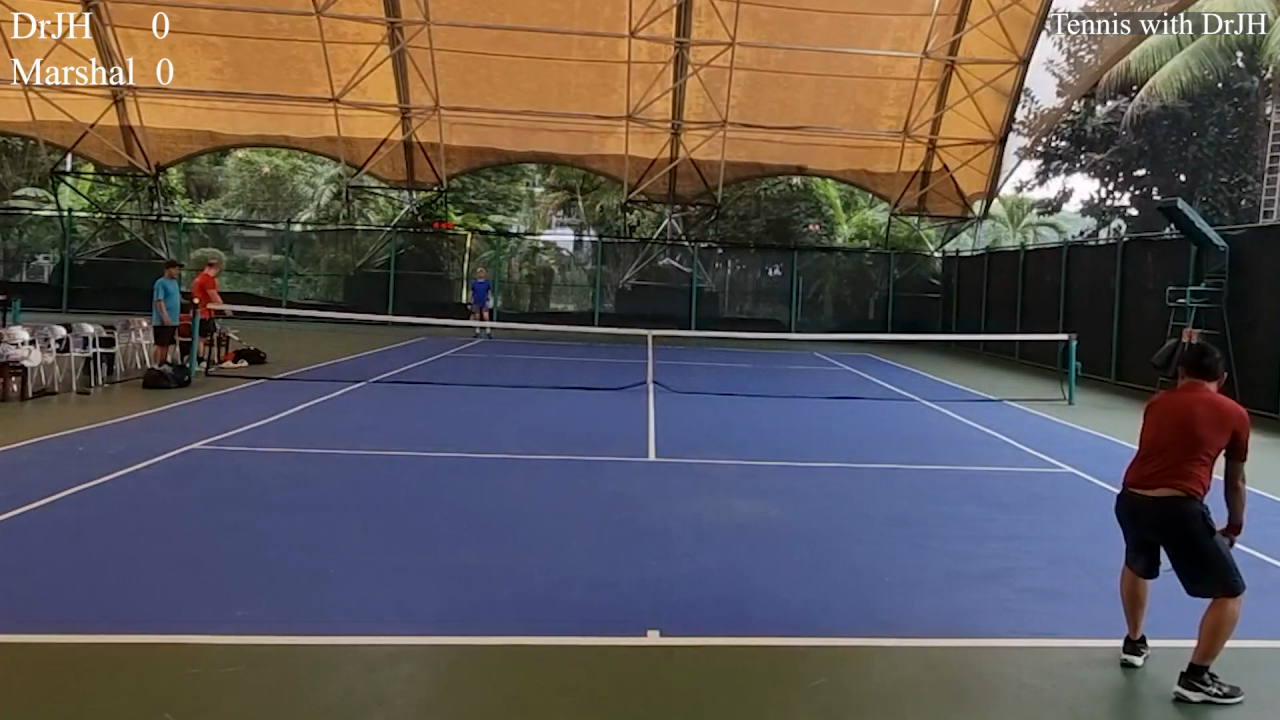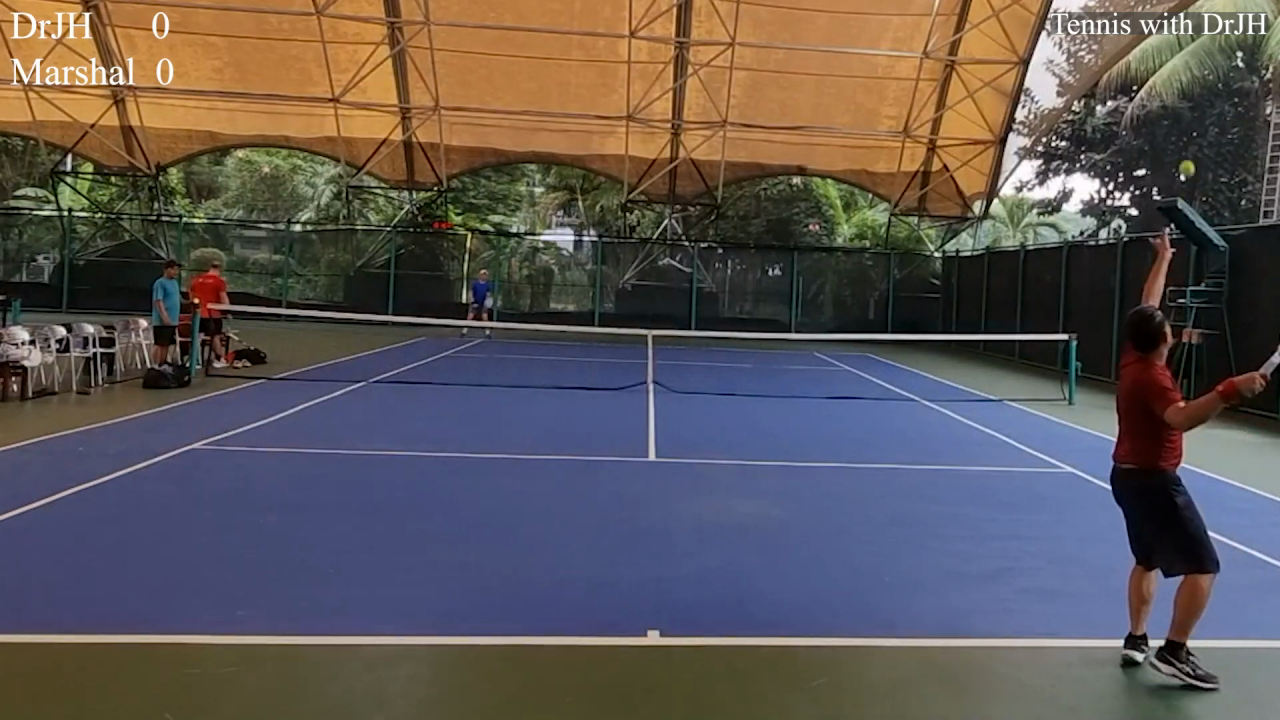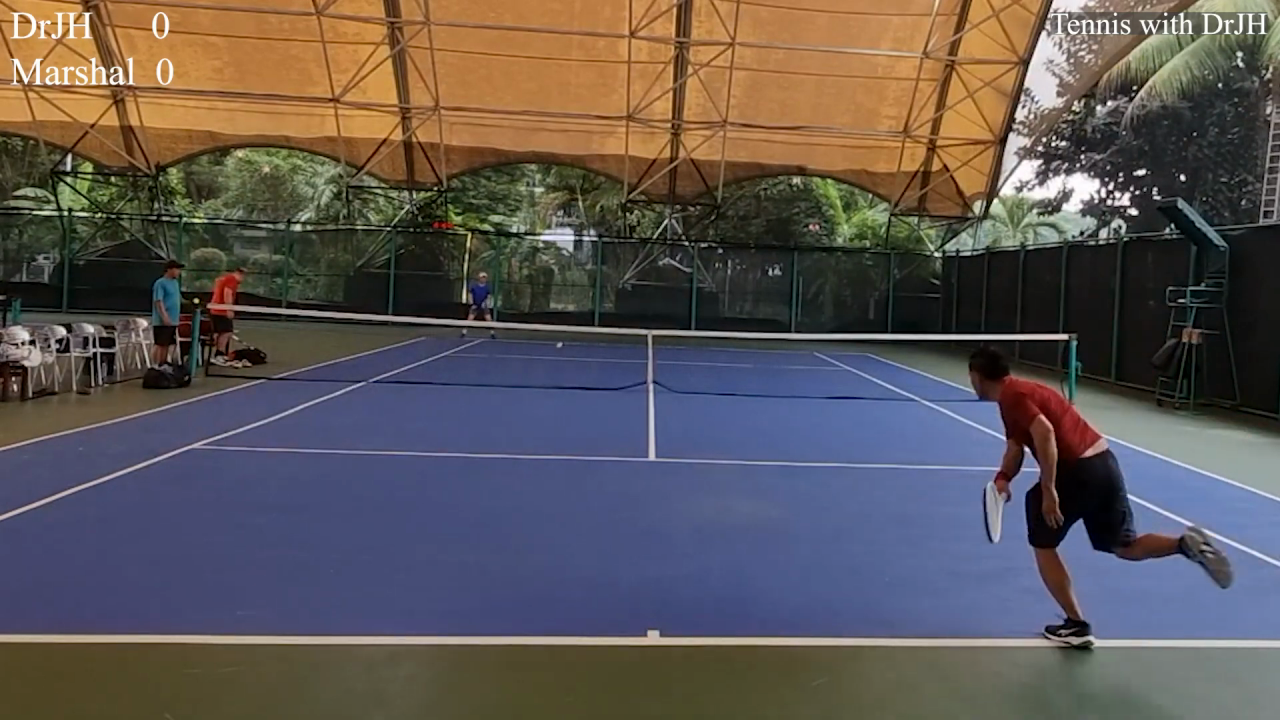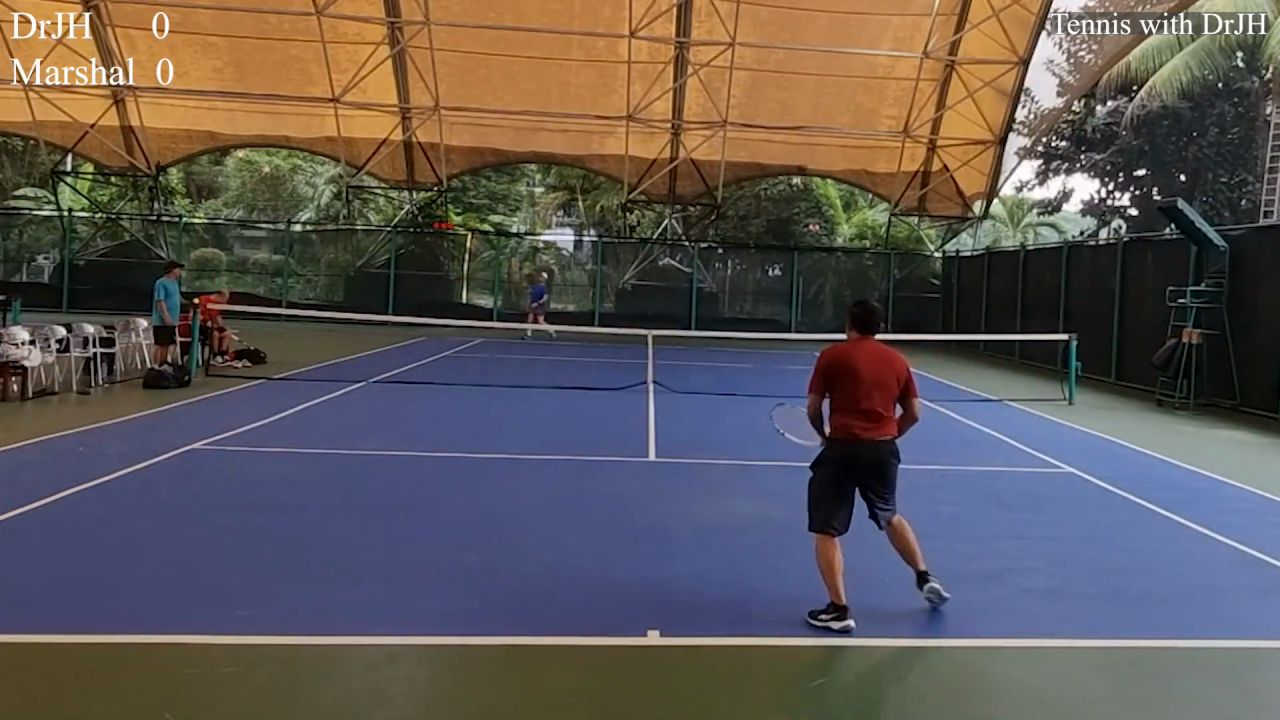
dt=1s
person 1, frame 1
left shoulder: (1157, 404)
right shoulder: (1234, 414)
right elbow: (1236, 482)
right wrist: (1233, 527)
left hip: (1132, 501)
right hip: (1178, 508)
left knee: (1136, 567)
right knee: (1229, 592)
left ankle: (1134, 643)
right ankle: (1195, 678)
person 1, frame 2
left shoulder: (1131, 359)
right shoulder: (1152, 378)
left elbow: (1148, 305)
right elbow: (1182, 418)
left wrist: (1162, 259)
right wrist: (1230, 389)
left hip: (1127, 477)
right hip: (1154, 482)
left knee: (1146, 561)
right knee: (1201, 567)
left ankle: (1135, 640)
right ankle: (1174, 652)
person 1, frame 3
left shoulder: (1011, 396)
right shoulder: (1020, 389)
left elbow: (1045, 434)
right elbow: (1015, 448)
left wrist: (1048, 491)
right wrist: (1002, 479)
left hip: (1075, 470)
right hip: (1103, 462)
left knee: (1043, 544)
right knee: (1126, 545)
left ankle: (1076, 625)
right ankle: (1188, 544)
person 1, frame 4
left shoulder: (832, 355)
right shoulder: (898, 361)
left elbow: (813, 407)
right elbow: (913, 414)
left wrist: (824, 434)
left hip: (843, 449)
right hip: (884, 449)
left knee: (825, 530)
right knee: (891, 518)
left ankle: (838, 609)
right ankle: (924, 577)
